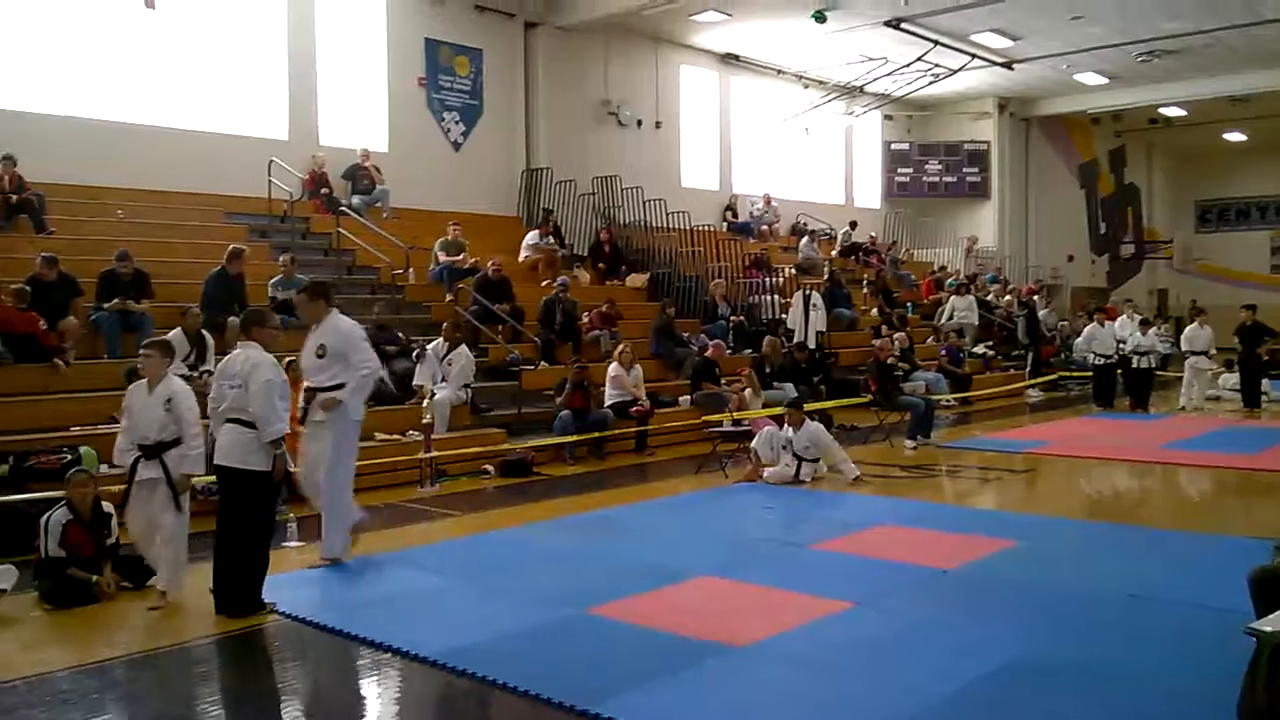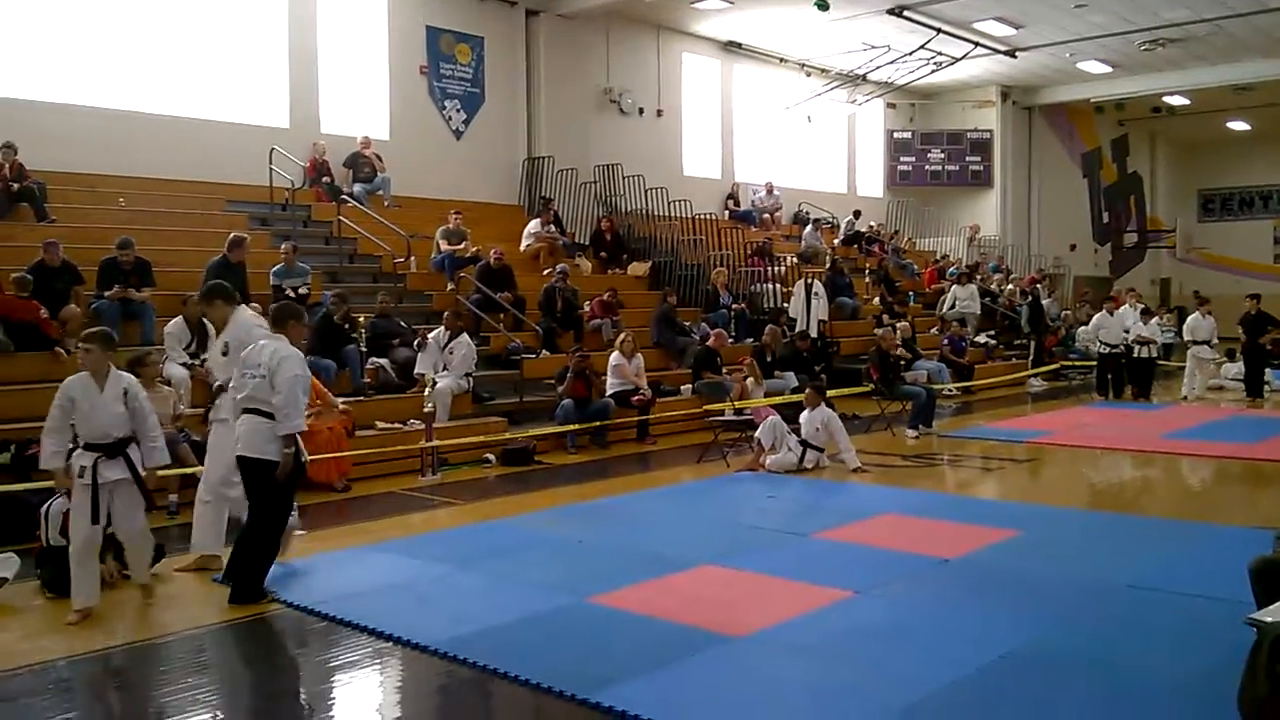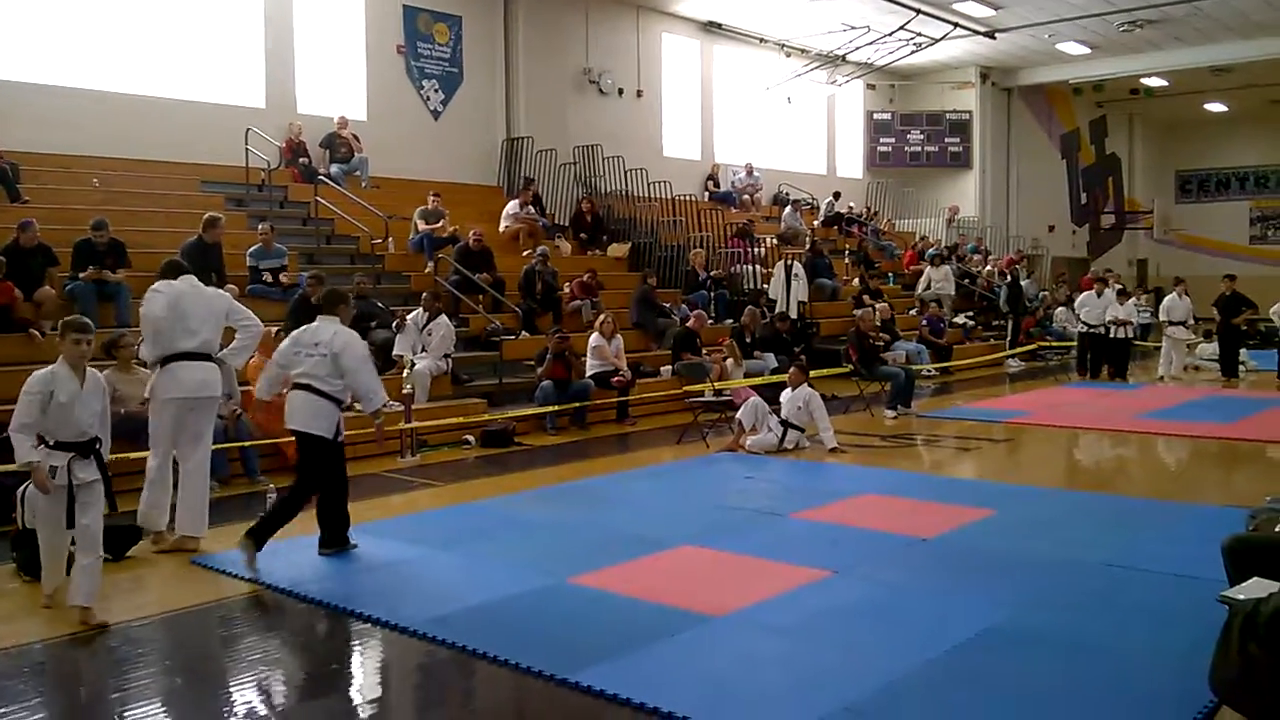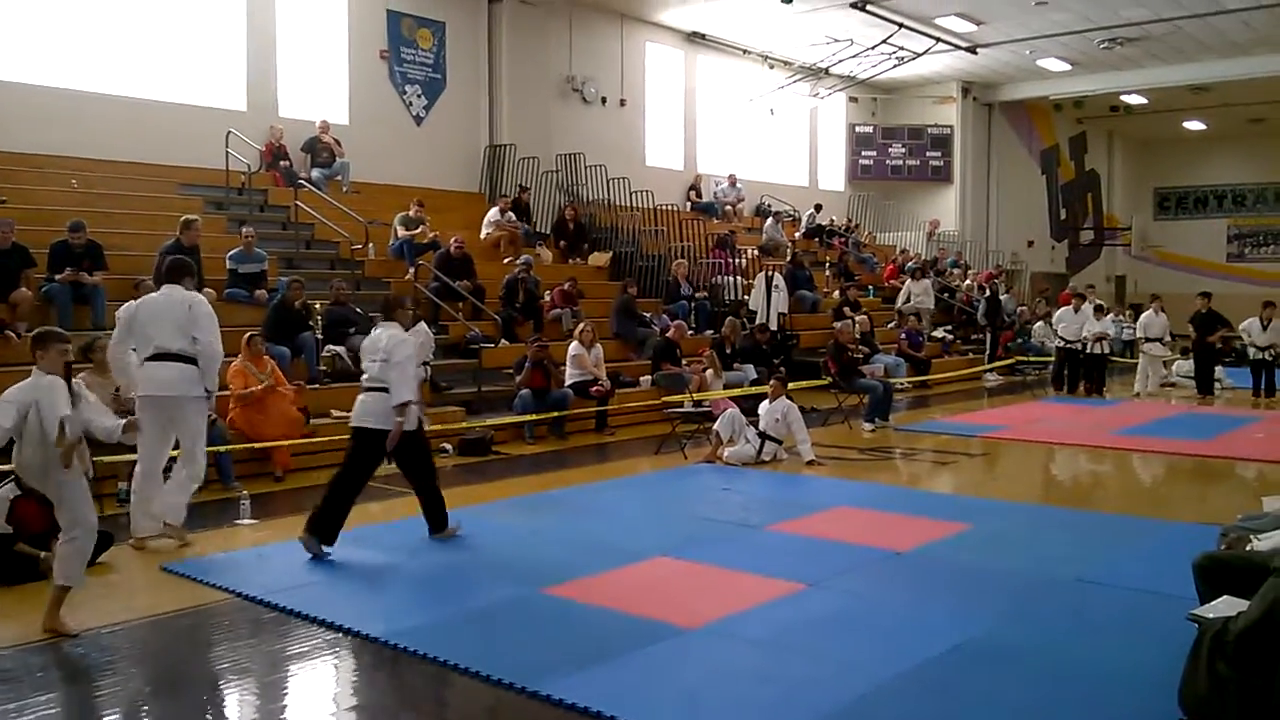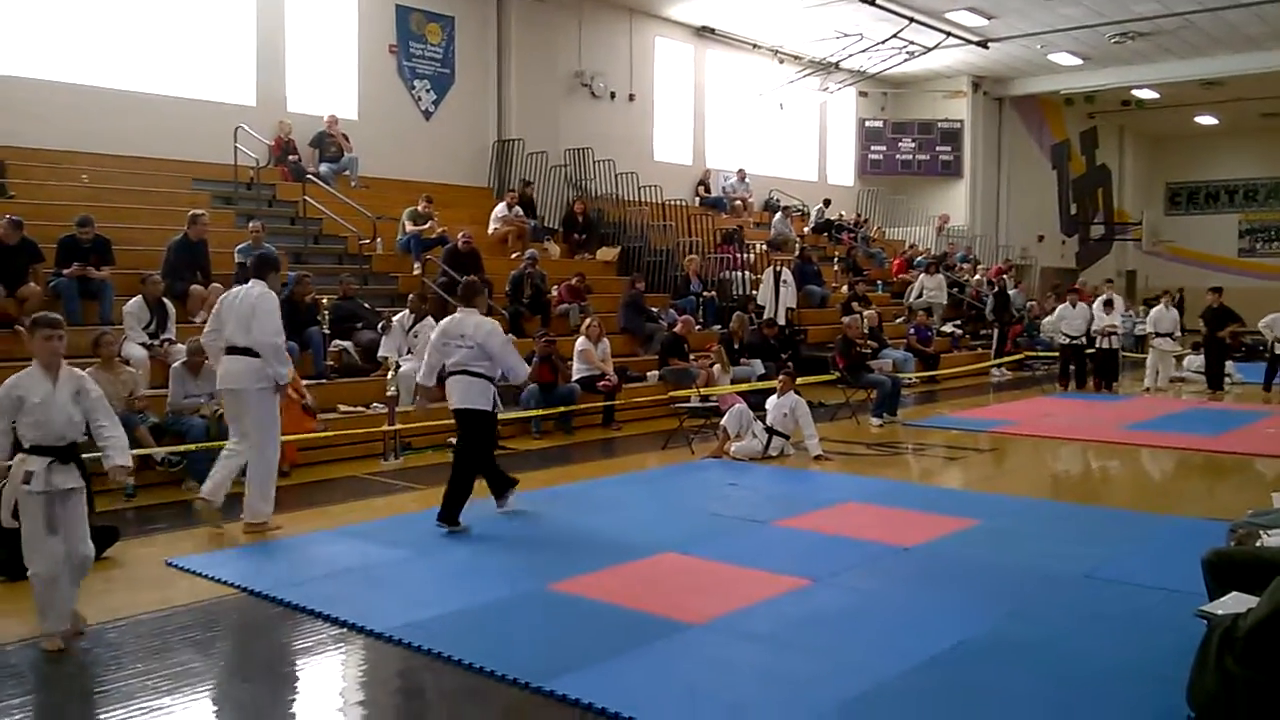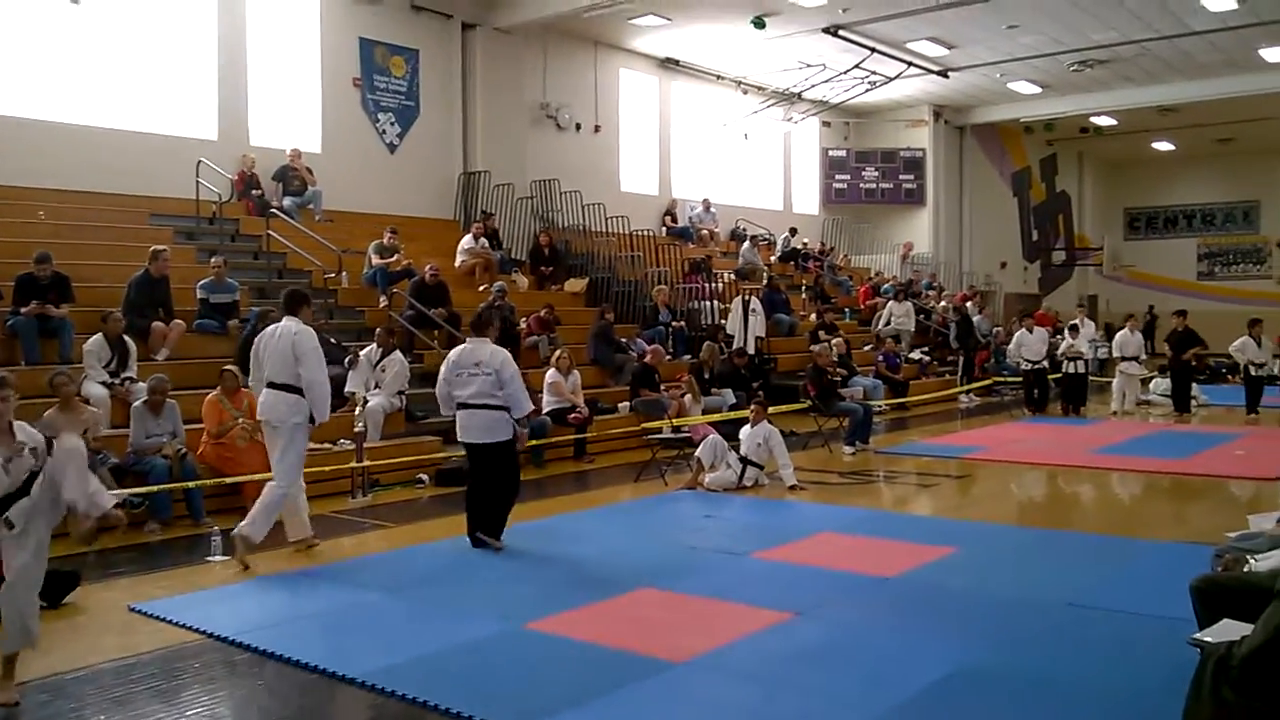
dt=0.5s
person 1, frame 1
left shoulder: (179, 391)
right shoulder: (134, 391)
left elbow: (193, 434)
right elbow: (126, 431)
left wrist: (187, 472)
right wrist: (125, 464)
left hip: (170, 465)
right hip: (142, 464)
left knee: (171, 529)
right knee: (138, 526)
left ankle: (167, 588)
right ankle: (168, 569)
person 1, frame 2
left shoulder: (128, 384)
right shoulder: (71, 387)
left elbow: (148, 426)
right elbow: (55, 430)
left wrist: (151, 465)
right wrist: (57, 469)
left hip: (124, 463)
right hip: (88, 467)
left knee: (134, 530)
right knee: (83, 538)
left ankle: (143, 578)
right ankle: (83, 602)
person 1, frame 3
left shoulder: (97, 380)
right shoulder: (43, 380)
right elbow: (21, 427)
left wrist: (100, 457)
right wrist: (33, 465)
left hip: (90, 464)
right hip: (55, 463)
left knee: (91, 535)
right knee: (53, 533)
left ankle: (84, 605)
right ankle: (50, 585)
person 1, frame 4
left shoulder: (72, 389)
left elbow: (98, 421)
left wrist: (122, 426)
left hip: (62, 466)
right hip: (38, 460)
left knee: (82, 528)
right knee: (54, 390)
left ankle: (52, 614)
right ankle: (68, 444)
person 1, frame 5
left shoulder: (80, 381)
left elbow: (103, 422)
left wrist: (118, 459)
left hip: (70, 470)
right hip: (33, 474)
left knee: (80, 552)
right knee: (46, 557)
left ankle: (64, 606)
right ankle: (53, 627)
person 1, frame 6
left shoulder: (27, 434)
left elbow: (65, 467)
left wrist: (105, 505)
left hip: (45, 499)
left knee: (69, 448)
left ankle: (83, 513)
person 2, frame 1
left shoulder: (346, 329)
right shoulder: (316, 331)
left elbow: (371, 368)
left wrist: (341, 397)
right wrist: (305, 403)
left hip: (338, 413)
right hip: (318, 412)
left knee: (332, 480)
right knee: (311, 476)
left ankle: (333, 551)
right ankle: (351, 520)
person 2, frame 2
left shoulder: (246, 323)
right shoulder: (231, 327)
right hip: (229, 410)
left knee: (223, 482)
right knee: (211, 485)
right ankle: (207, 552)
person 2, frame 3
left shoulder: (163, 289)
right shoulder: (218, 296)
left elbow: (154, 318)
right elbow: (254, 327)
left wrist: (152, 355)
right wrist: (226, 358)
left hip: (174, 376)
right hip: (208, 377)
left knee: (160, 455)
right knee: (197, 458)
left ankle: (156, 527)
right ankle: (189, 533)
person 2, frame 4
left shoulder: (140, 305)
right shoulder: (195, 302)
left elbow: (117, 351)
right elbow: (210, 347)
left wrist: (135, 381)
right wrist: (210, 385)
left hip: (150, 382)
right hip: (186, 380)
left knee: (149, 458)
right knee: (193, 456)
left ankle: (141, 530)
right ankle: (170, 519)
person 2, frame 5
left shoulder: (230, 296)
right shoulder: (266, 297)
left elbow: (209, 337)
right elbow: (267, 341)
right wrist: (283, 374)
left hip: (229, 371)
right hip: (257, 373)
left knee: (239, 442)
right knee: (264, 445)
left ankle: (210, 496)
right ankle: (256, 516)
person 2, frame 6
left shoulder: (265, 334)
right shoulder: (303, 333)
left elbow: (255, 379)
right elbow: (314, 377)
right wrist: (321, 414)
left hip: (268, 403)
right hip: (292, 407)
left knee: (291, 473)
right knee: (286, 478)
left ankle: (301, 533)
right ankle: (247, 533)
person 3, frame 1
left shoulder: (227, 363)
right shoulder: (262, 362)
left elbow: (215, 409)
right elbow: (266, 411)
right wrist: (279, 451)
left hip: (228, 451)
right hip: (256, 452)
left knee: (230, 527)
right knee: (254, 530)
left ankle: (226, 599)
right ankle: (244, 601)
person 3, frame 2
left shoulder: (251, 352)
right shoulder: (290, 356)
left elbow: (238, 397)
right elbow: (287, 406)
right wrist: (289, 450)
left hip: (248, 437)
right hip: (272, 443)
left knee: (260, 513)
right knee: (268, 518)
left ankle: (237, 577)
right ankle: (246, 589)
person 3, frame 3
left shoulder: (299, 334)
right shoulder: (347, 338)
left elbow: (274, 369)
right elbow: (364, 380)
left wrist: (261, 402)
right wrist: (379, 415)
left hip: (299, 408)
right hip: (322, 413)
left knee: (333, 475)
right knee: (307, 484)
left ankle: (335, 538)
right ankle: (257, 536)
person 3, frame 4
left shoulder: (372, 339)
right shoulder: (403, 340)
right elbow: (401, 382)
right wrist: (401, 418)
left hip: (365, 411)
right hip: (390, 415)
left knee: (351, 475)
right knee: (421, 470)
left ankle: (317, 531)
right ankle: (438, 525)
person 3, frame 5
left shoulder: (445, 325)
right shoulder: (488, 326)
left elbow: (431, 361)
right elbow: (508, 358)
left wrist: (424, 394)
right wrist: (524, 380)
left hip: (456, 388)
right hip: (479, 391)
left knee: (482, 446)
right knee: (468, 456)
left ankle: (503, 489)
right ankle: (448, 515)
person 3, frame 6
left shoulder: (455, 356)
right shoulder: (500, 355)
left elbow: (443, 391)
right elbow: (515, 392)
right wrist: (523, 426)
left hip: (467, 422)
right hip: (495, 422)
left knee: (478, 481)
right knee: (508, 480)
left ankle: (478, 535)
right ankle: (490, 531)
